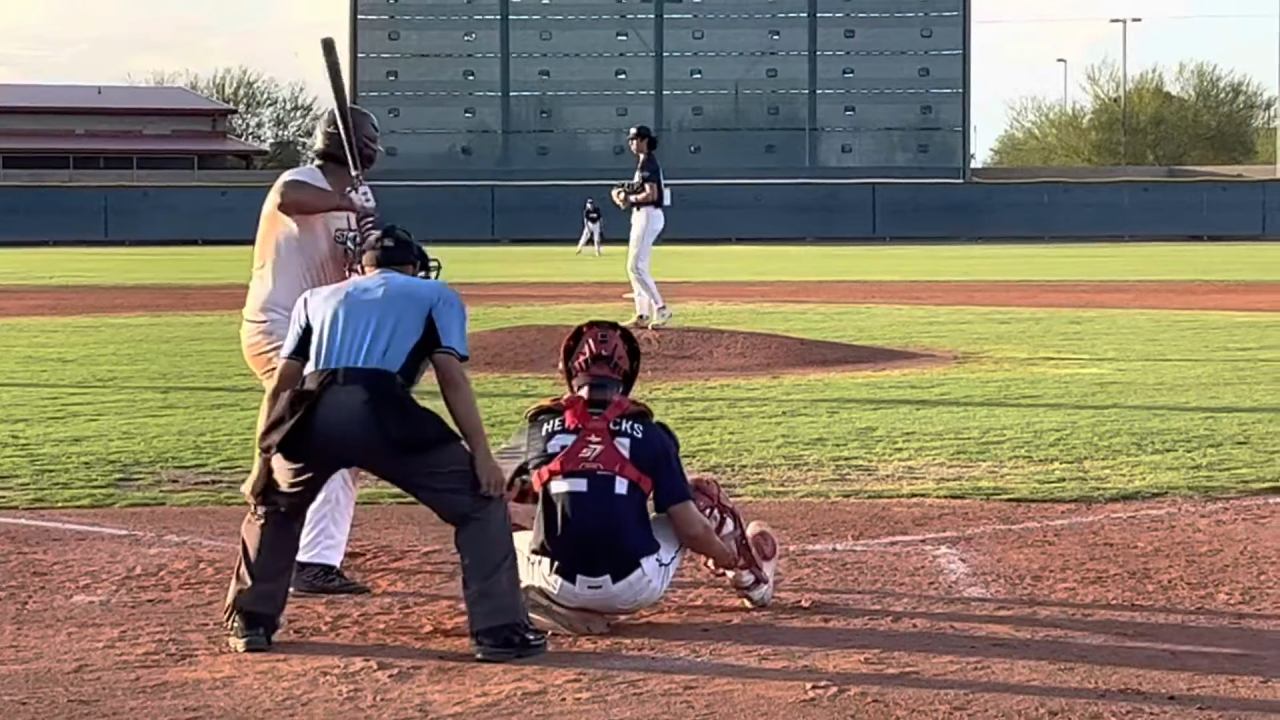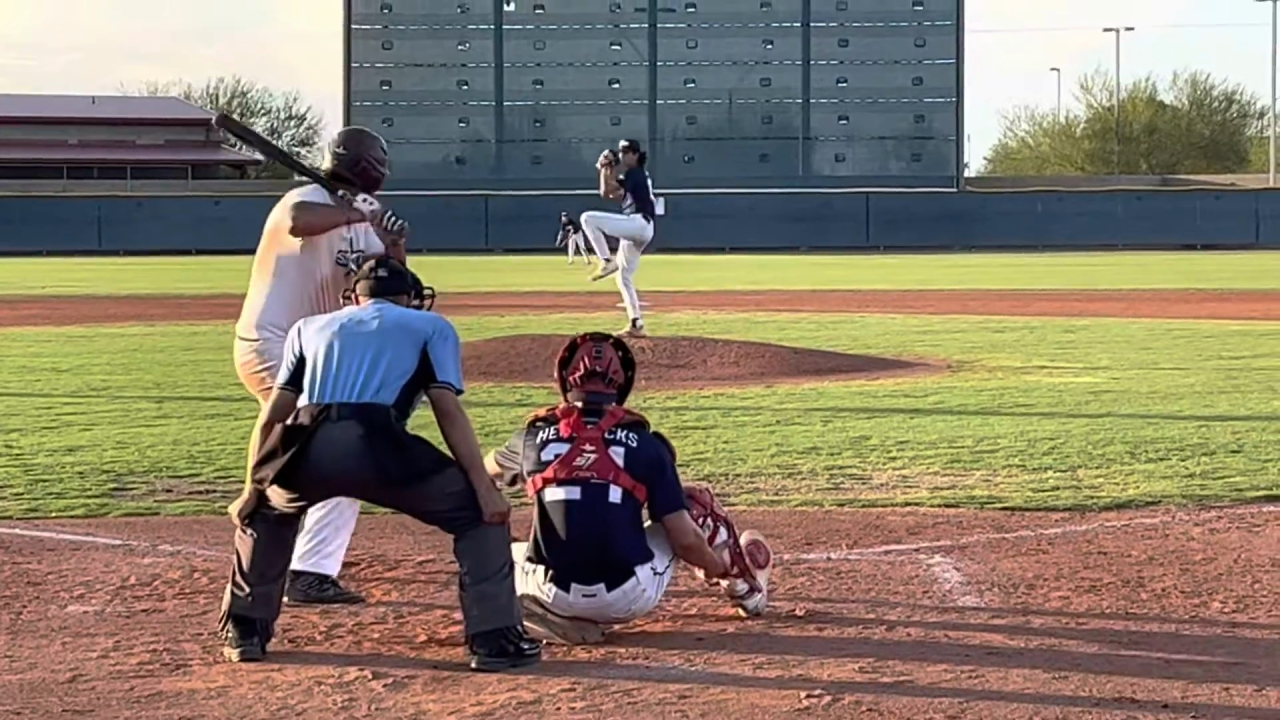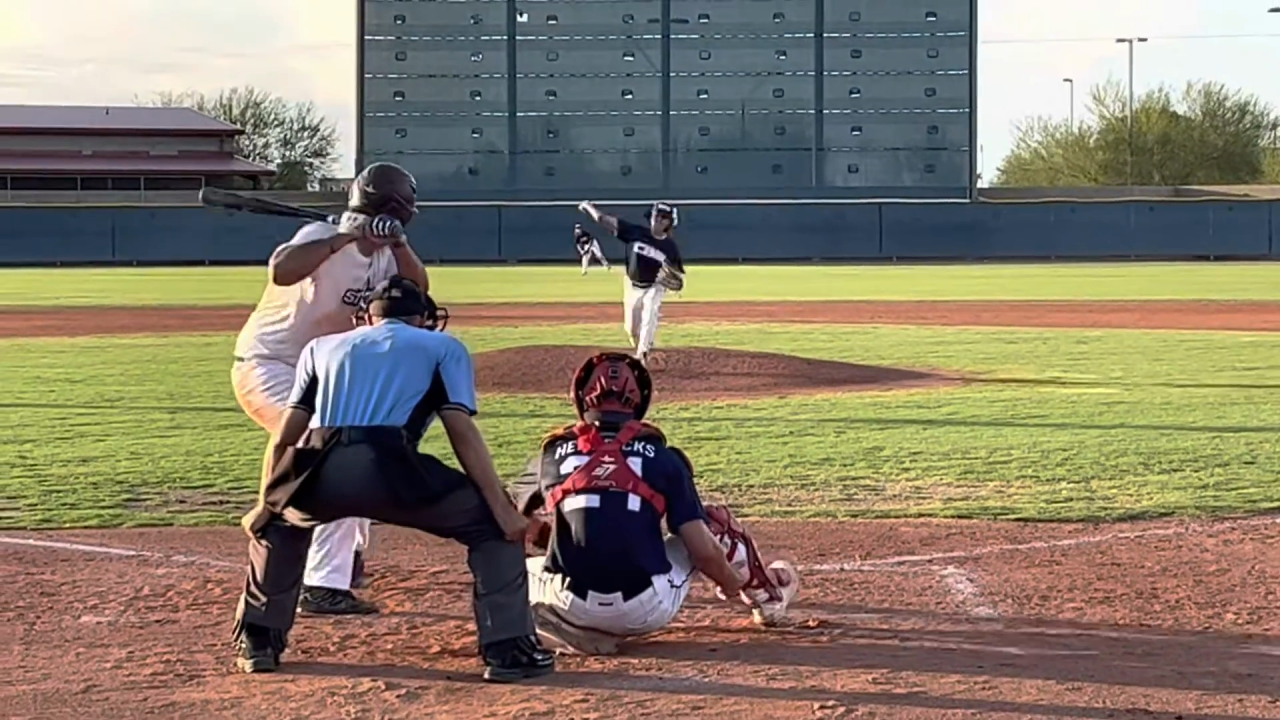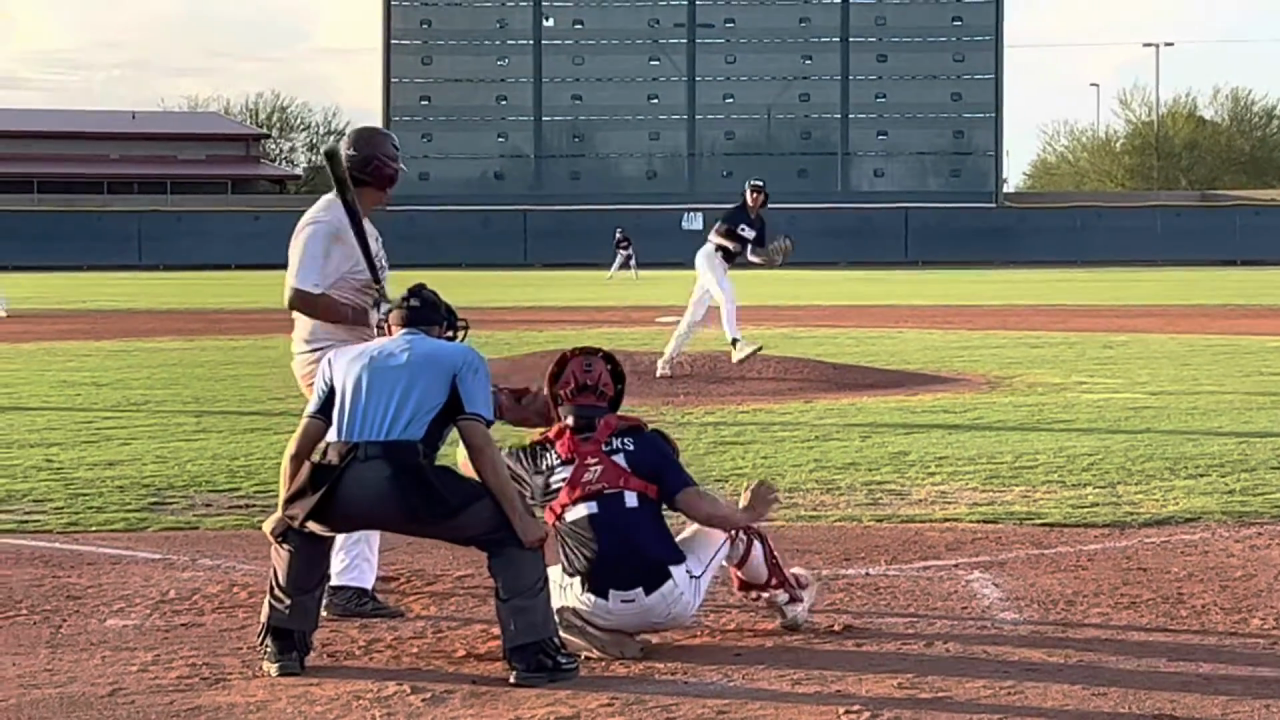
dt=0.7s
person 1, frame 1
left shoulder: (348, 197)
right shoulder: (303, 180)
right elbow: (287, 199)
left wrist: (369, 234)
right wrist: (347, 203)
right hip: (283, 332)
right ankle: (314, 565)
person 1, frame 2
left shoulder: (355, 222)
right shoulder: (307, 198)
right elbow: (299, 224)
left wrist: (394, 239)
right wrist: (355, 212)
right hip: (276, 348)
right ankle: (311, 575)
person 1, frame 3
left shoulder: (384, 251)
right shoulder: (322, 236)
left elbow: (416, 289)
right elbow: (280, 272)
left wrist: (399, 244)
right wrist: (341, 238)
right hip: (267, 368)
left ankle: (343, 556)
right ankle: (324, 587)
person 1, frame 4
left shoulder: (360, 223)
right shoulder: (324, 223)
right elbow: (299, 298)
left wrist: (384, 315)
right wrist: (363, 316)
left ankle: (335, 570)
right ankle: (347, 590)
person 2, frame 1
left shoulder: (317, 296)
right shoulder: (436, 293)
left elbow: (280, 386)
right elbow: (451, 376)
left wrist: (262, 464)
right wrist: (482, 456)
left hip: (313, 418)
right hip: (381, 413)
left knee: (274, 500)
right knee: (481, 501)
left ankle: (250, 621)
right ankle: (500, 630)
person 2, frame 2
left shoulder: (309, 326)
right shoulder: (431, 325)
left elbow: (272, 417)
right elbow: (448, 410)
left wrist: (251, 489)
right wrist: (484, 488)
left hip: (307, 450)
right hip: (377, 447)
left knee: (265, 510)
right knee: (478, 510)
left ankle: (244, 632)
right ankle: (495, 639)
person 2, frame 3
left shoulder: (322, 346)
right shoulder: (443, 346)
left elbow: (284, 439)
right elbow: (461, 431)
left wrist: (266, 504)
right wrist: (502, 509)
left hip: (318, 475)
right hip: (388, 469)
left knee: (278, 524)
right knee: (491, 522)
left ankle: (258, 642)
right ankle: (507, 650)
person 2, frame 4
left shoulder: (341, 357)
right shoulder: (461, 356)
left elbow: (298, 449)
right elbow: (479, 443)
left wrist: (284, 512)
right wrist: (520, 518)
left hip: (336, 490)
right hip: (406, 485)
left knee: (297, 527)
right knee: (513, 528)
left ankle: (283, 646)
right ankle: (532, 653)
person 3, frame 1
left shoulder: (540, 428)
right shoulder: (649, 434)
right elbow: (691, 530)
right wrist: (727, 556)
left hip: (562, 586)
right hip: (635, 589)
right knee: (703, 495)
left ankle: (555, 602)
right ankle: (753, 581)
person 3, frame 2
left shoulder: (536, 435)
right shoulder: (644, 443)
left elbow: (489, 468)
right elbow: (686, 541)
right wrist: (718, 566)
left hip: (556, 596)
right hip: (628, 598)
right knee: (696, 503)
left ankle: (559, 617)
right ankle: (747, 588)
person 3, frame 3
left shoulder: (555, 452)
right shoulder: (661, 457)
right elbow: (703, 551)
right wrist: (730, 581)
left hip: (572, 605)
right hip: (646, 610)
right knee: (714, 520)
left ankle: (569, 624)
right ankle: (767, 596)
person 3, frame 4
left shoulder: (539, 457)
right shoulder: (642, 442)
left elbow: (469, 462)
right elbow: (697, 505)
right wrist: (745, 514)
left hip: (599, 610)
right hip: (667, 601)
right knee: (723, 522)
left ankle: (585, 629)
right ankle: (788, 598)
person 4, frame 1
left shoulder: (648, 163)
right shoulder: (645, 163)
left elbow: (651, 195)
left wrist: (629, 198)
right wrist: (628, 194)
left hip: (647, 216)
right hip: (644, 216)
left knee: (636, 265)
right knee: (638, 266)
left ankle: (661, 310)
right ankle: (643, 315)
person 4, frame 2
left shoulder: (634, 172)
right shoulder: (637, 174)
left elbow: (605, 192)
right elbow: (614, 195)
left wrist: (605, 171)
right wrist: (606, 170)
left hip: (636, 224)
right hip: (643, 231)
left knee: (587, 218)
right knee: (624, 279)
left ankle: (607, 260)
right ankle: (637, 325)
person 4, frame 3
left shoulder: (671, 247)
right shoulder: (636, 231)
left elbow: (678, 275)
right elbow: (604, 220)
right wrist: (589, 207)
left hip: (655, 286)
right hip: (635, 286)
left knee: (650, 312)
right knee: (632, 330)
left ankle: (642, 355)
right ankle: (645, 342)
person 4, frame 4
left shoulder: (760, 224)
right shoulder: (735, 213)
left elbow: (753, 254)
right elbow: (712, 235)
left wrist: (773, 260)
right wrist: (728, 242)
left hip: (719, 269)
right hip: (710, 257)
left knee: (694, 317)
right knee: (727, 295)
left ankle: (667, 359)
right ankle: (736, 344)
